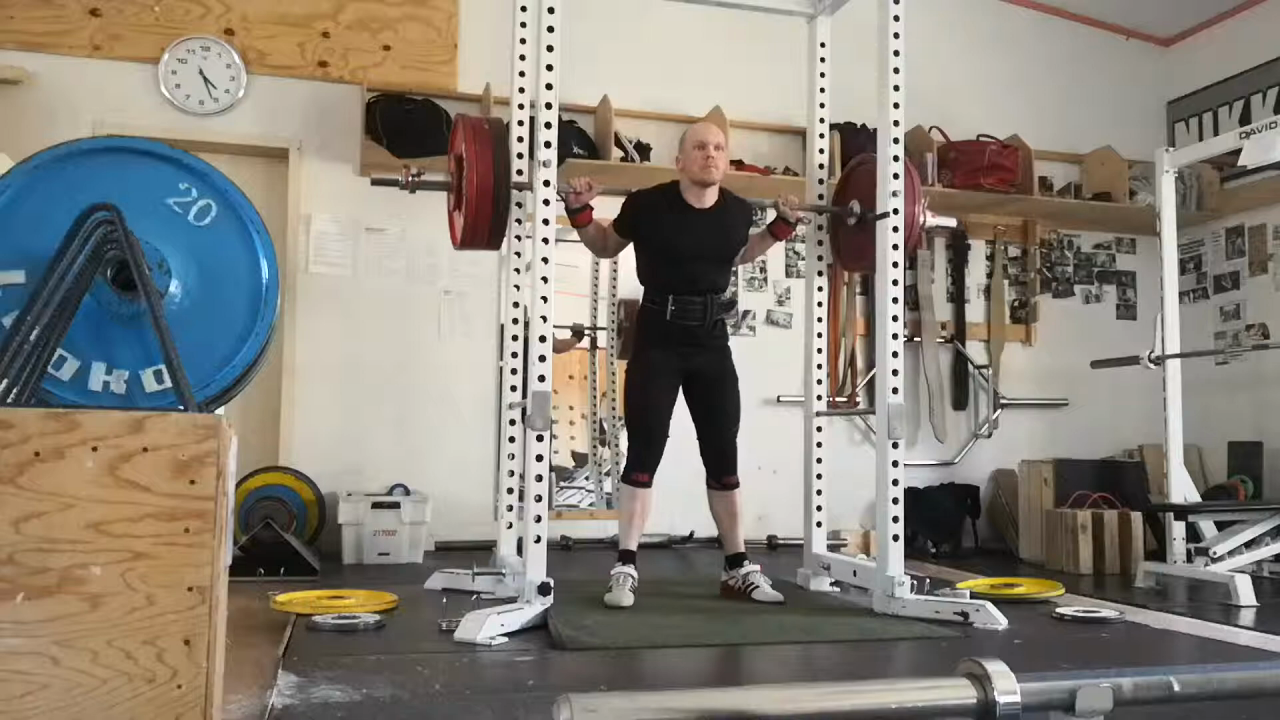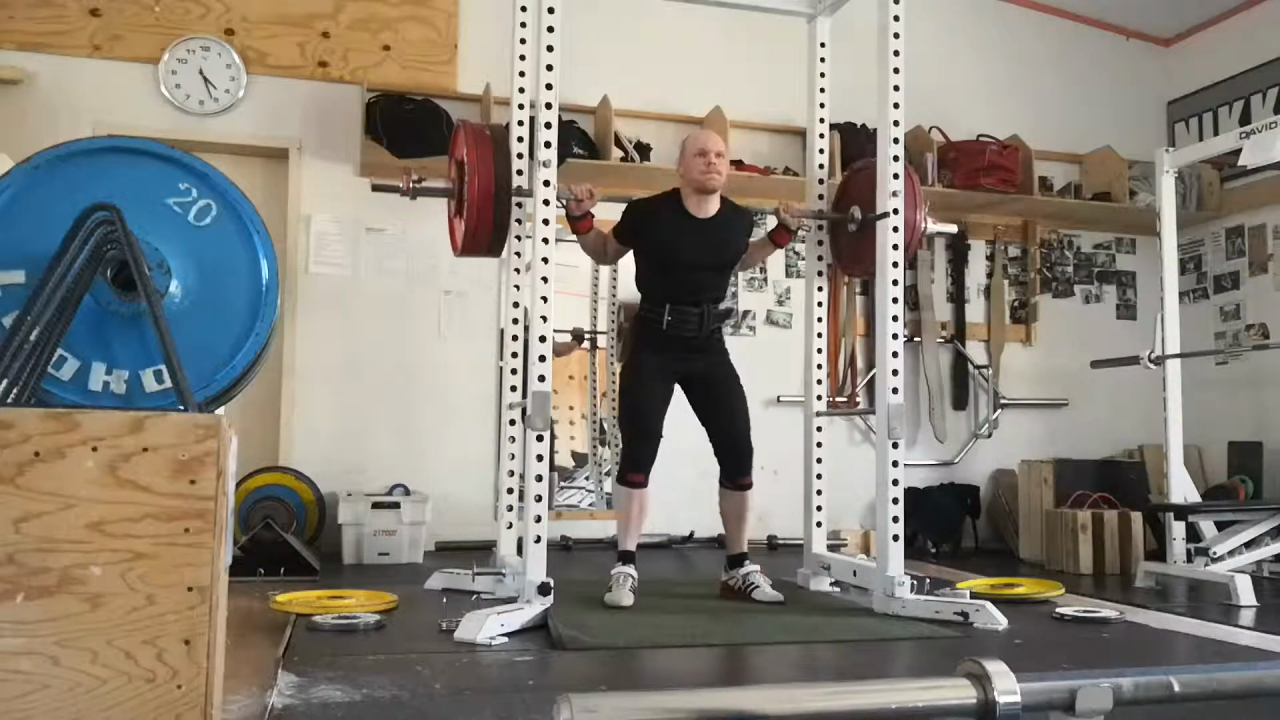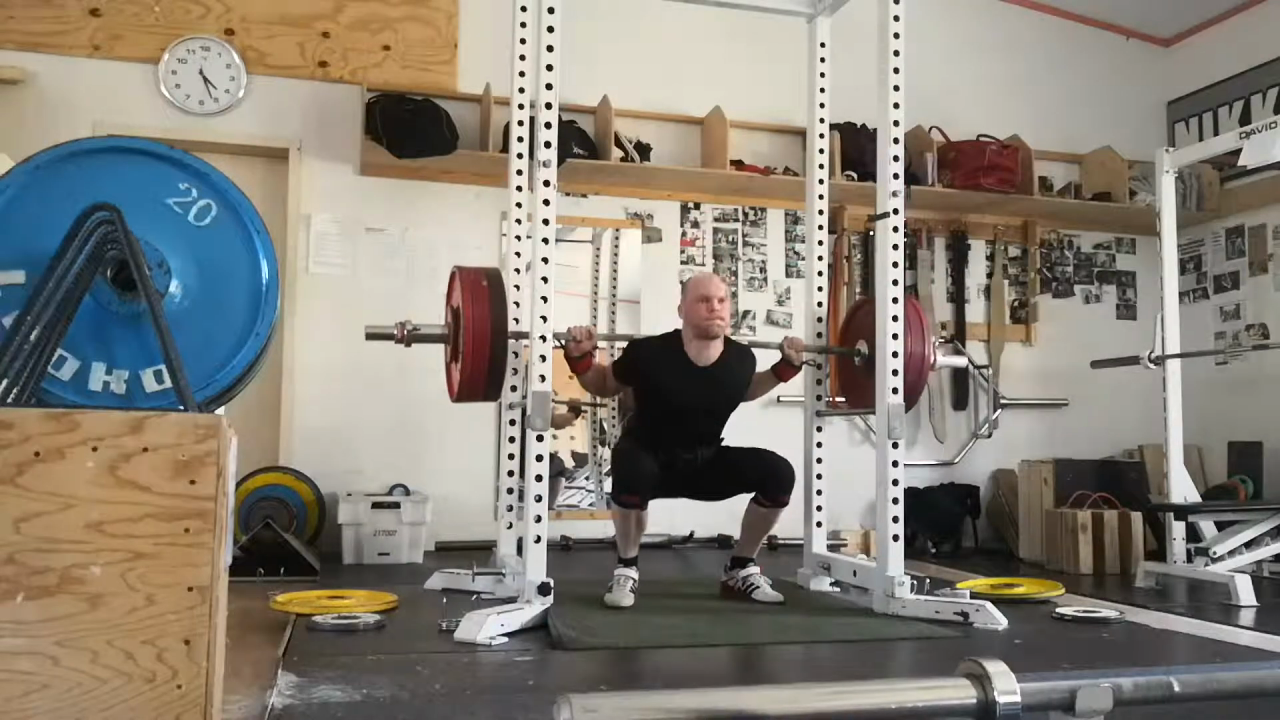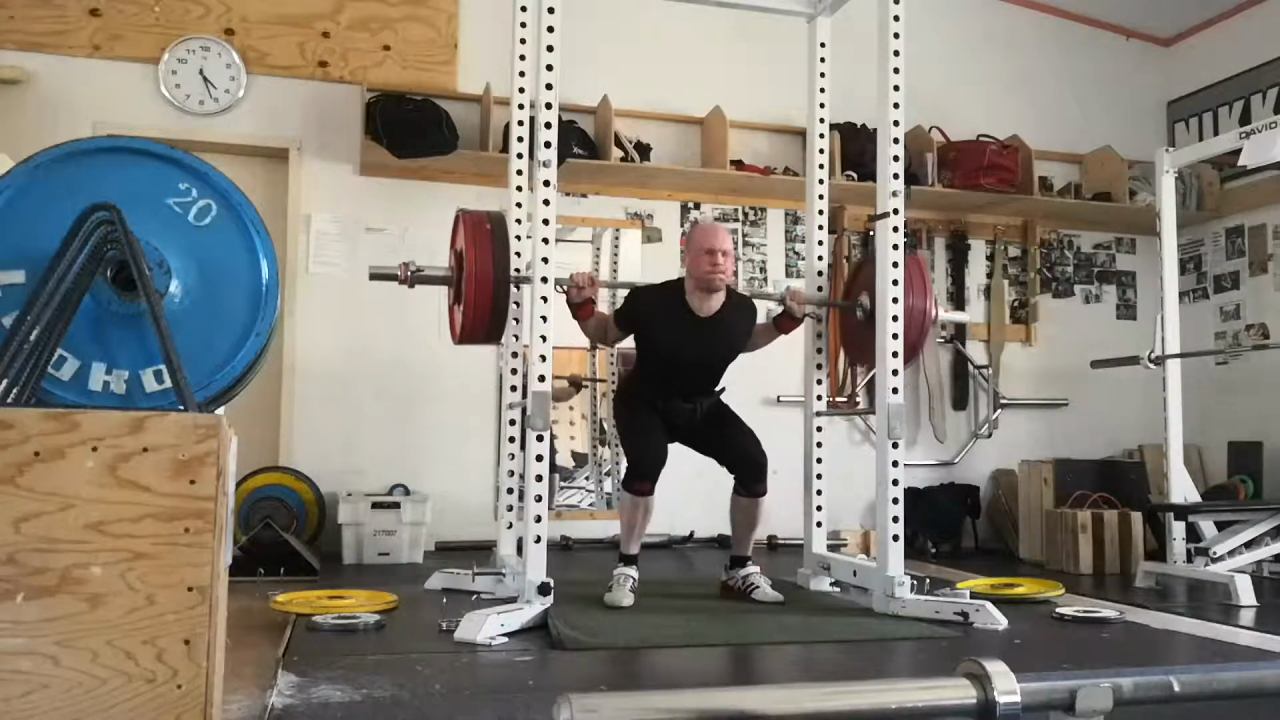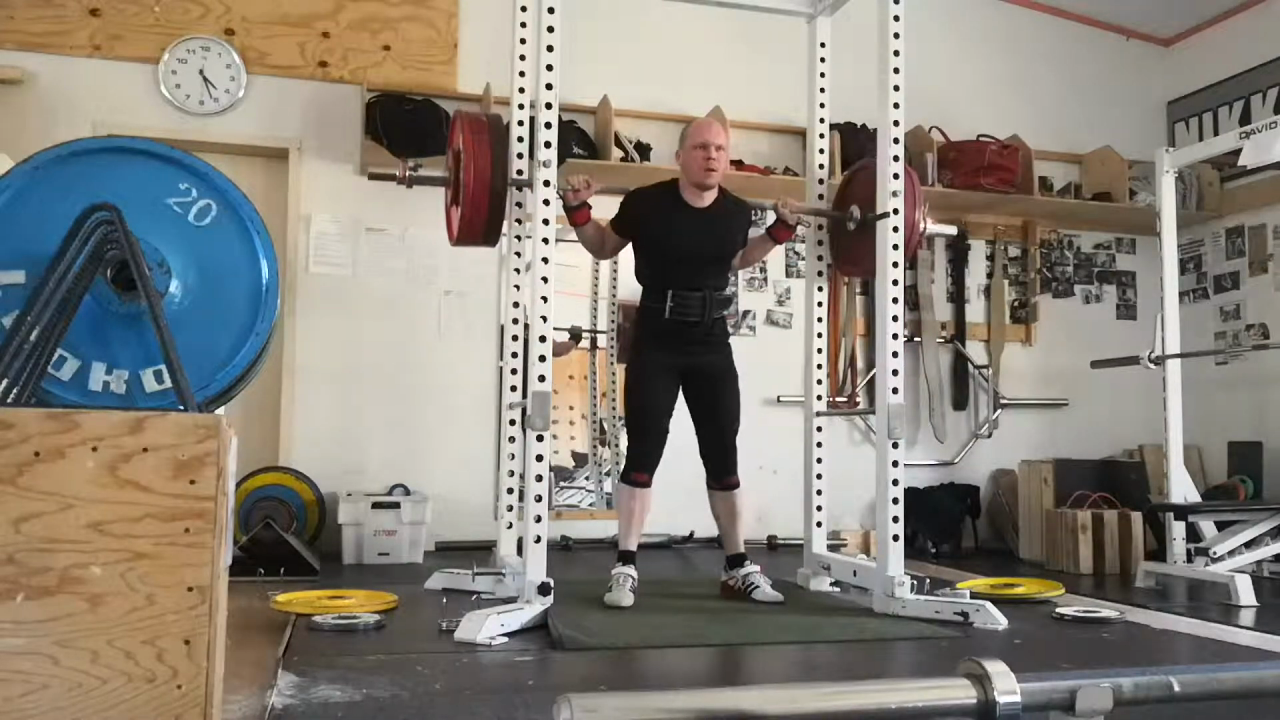
dt=1s
person 1, frame 1
left shoulder: (738, 211)
right shoulder: (647, 205)
right elbow: (605, 247)
left wrist: (782, 225)
right wrist: (579, 212)
left hip: (712, 343)
right hip: (657, 341)
left knee: (723, 457)
right knee: (644, 454)
left ankle: (738, 568)
right ankle: (625, 568)
person 1, frame 2
left shoulder: (738, 220)
right shoulder: (649, 213)
right elbow: (606, 253)
left wrist: (783, 233)
right wrist: (580, 219)
left hip: (707, 346)
right hip: (653, 344)
left knee: (738, 453)
right knee: (639, 454)
left ankle: (738, 569)
right ankle: (625, 569)
person 1, frame 3
left shoulder: (740, 360)
right shoulder: (650, 354)
right elbow: (605, 386)
left wrist: (786, 367)
right wrist: (580, 359)
left hip: (707, 463)
right hip: (651, 460)
left knee: (778, 474)
right knee: (633, 472)
left ankle: (740, 570)
right ankle: (627, 570)
person 1, frame 4
left shoulder: (741, 310)
right shoulder: (651, 302)
right elbow: (606, 335)
left wrist: (788, 320)
right wrist: (581, 306)
left hip: (702, 406)
right hip: (644, 403)
left knee: (753, 462)
right knee: (646, 463)
left ankle: (740, 570)
right ankle: (626, 569)
person 1, frame 5
left shoulder: (737, 212)
right shoulder: (646, 203)
right elbow: (604, 248)
left wrist: (782, 229)
right wrist: (577, 210)
left hip: (712, 341)
right hip: (656, 340)
left knee: (723, 455)
right knee: (644, 452)
left ankle: (738, 569)
right ankle: (625, 569)
